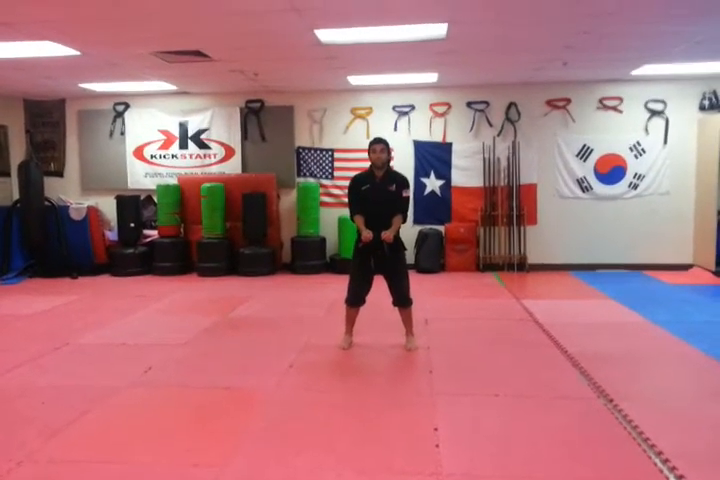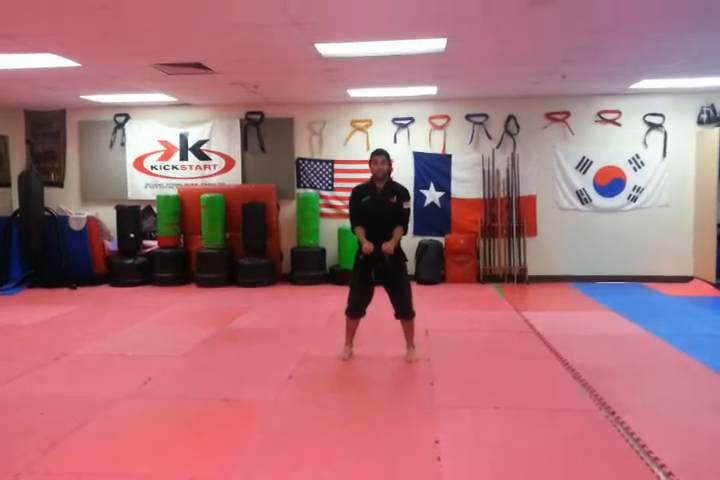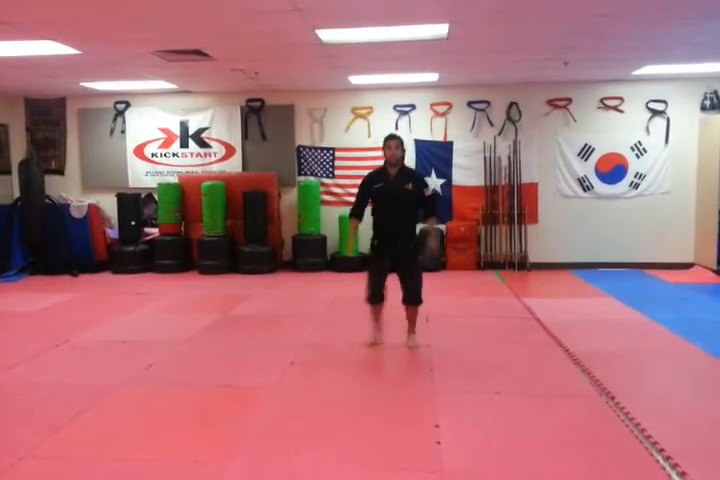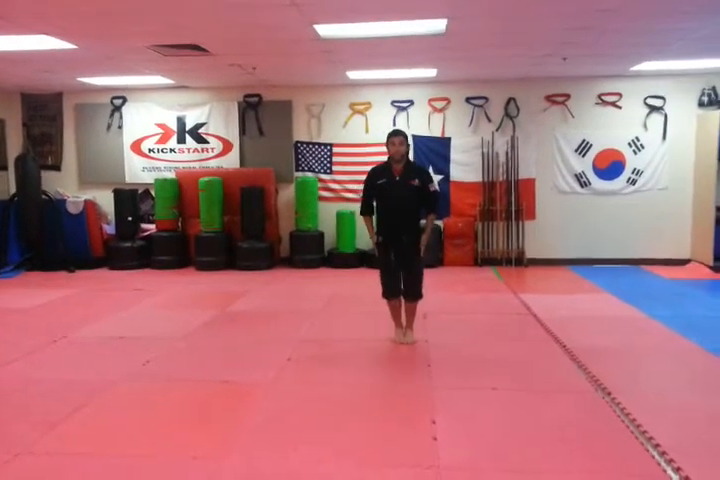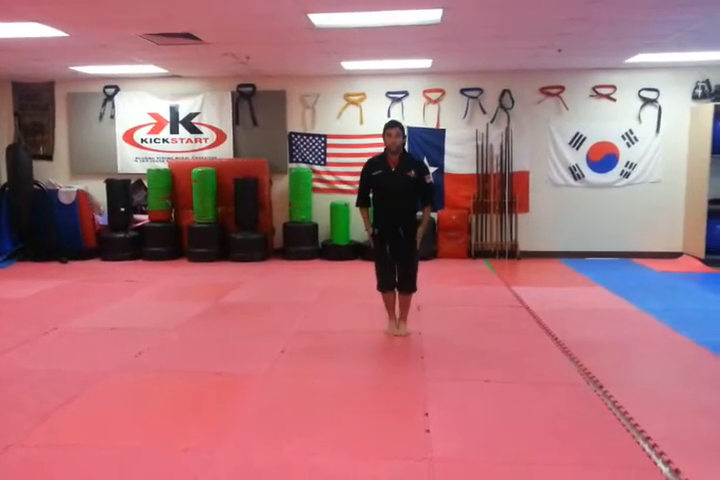
dt=0.3s
person 1, frame 1
left shoulder: (400, 181)
right shoulder: (358, 181)
left elbow: (401, 212)
right elbow: (355, 211)
left wrist: (392, 230)
right wrist: (363, 230)
left hip: (391, 242)
right hip: (365, 242)
left knee: (401, 292)
right knee: (355, 291)
left ankle: (409, 335)
right ankle: (348, 334)
person 1, frame 2
left shoulder: (400, 192)
right shoulder: (359, 192)
left elbow: (402, 223)
right elbow: (356, 223)
left wrist: (392, 243)
right wrist: (364, 242)
left hip: (393, 255)
right hip: (366, 254)
left knee: (404, 303)
right knee: (355, 303)
left ankle: (410, 347)
right ankle: (348, 345)
person 1, frame 3
left shoulder: (415, 178)
right shoulder: (372, 178)
left elbow: (430, 208)
right elbow: (358, 208)
left wrist: (432, 236)
right wrist: (352, 236)
left hip: (407, 242)
right hip: (381, 242)
left knee: (413, 291)
right knee: (375, 290)
left ankle: (411, 332)
right ankle: (376, 327)
person 1, frame 4
left shoulder: (420, 174)
right shoulder: (375, 174)
left elbow: (431, 207)
right elbow: (366, 208)
left wrist: (425, 235)
right wrist: (373, 235)
left hip: (412, 239)
right hip: (386, 239)
left knee: (412, 286)
right knee: (390, 286)
left ankle: (409, 328)
right ankle: (398, 327)
person 1, frame 5
left shoulder: (417, 166)
right shoulder: (372, 166)
left elbow: (427, 200)
right elbow: (363, 200)
left wrist: (422, 227)
right wrist: (369, 227)
left hip: (408, 231)
right hip: (382, 231)
left knee: (407, 278)
right knee: (385, 278)
left ankle: (403, 320)
right ankle: (392, 319)
